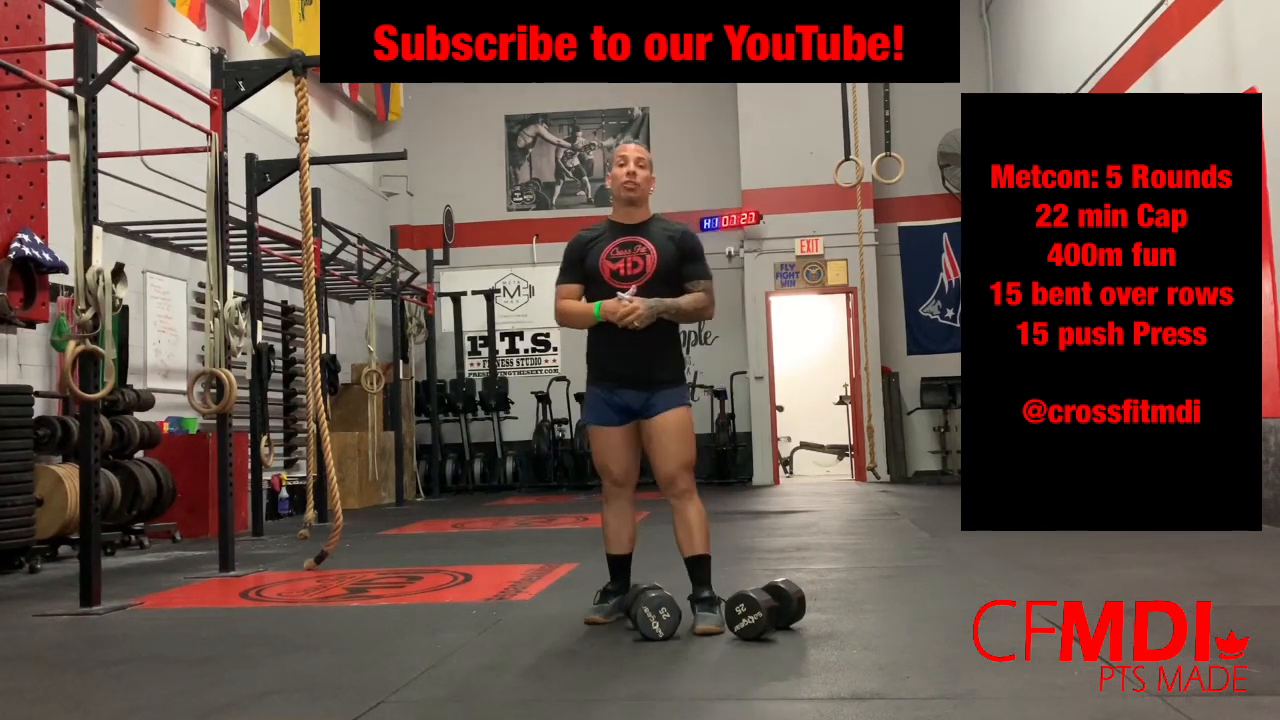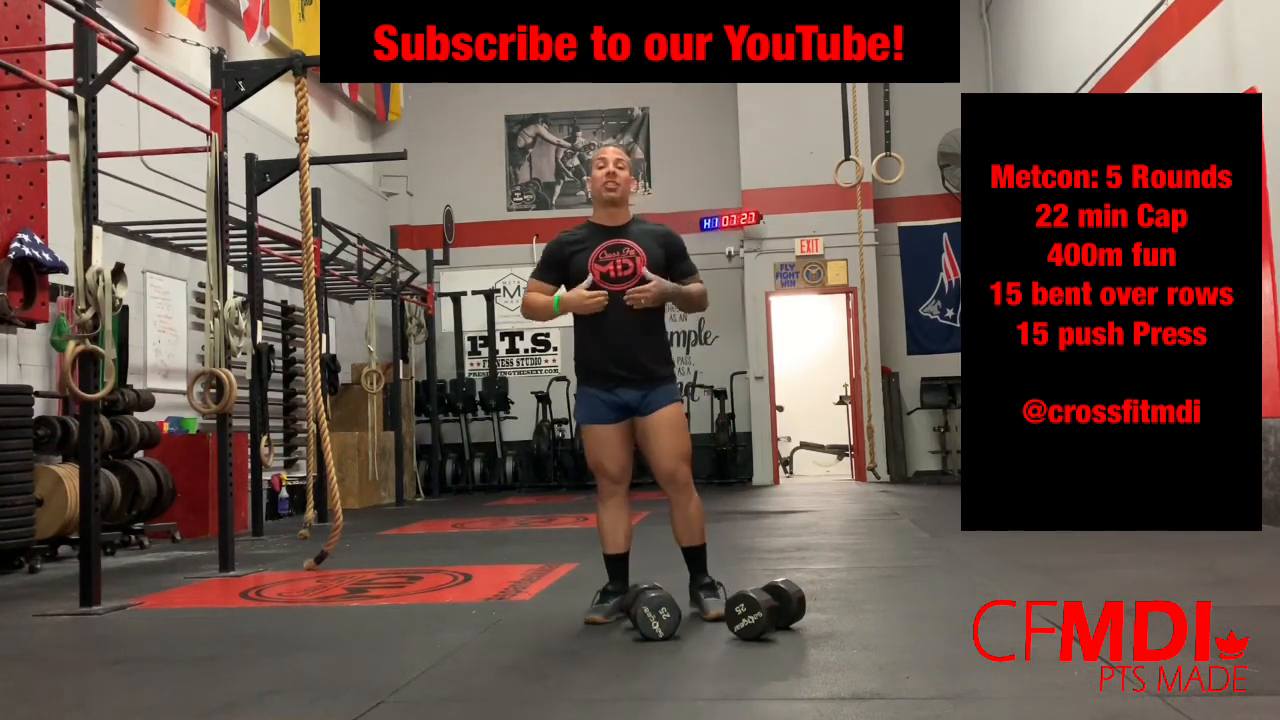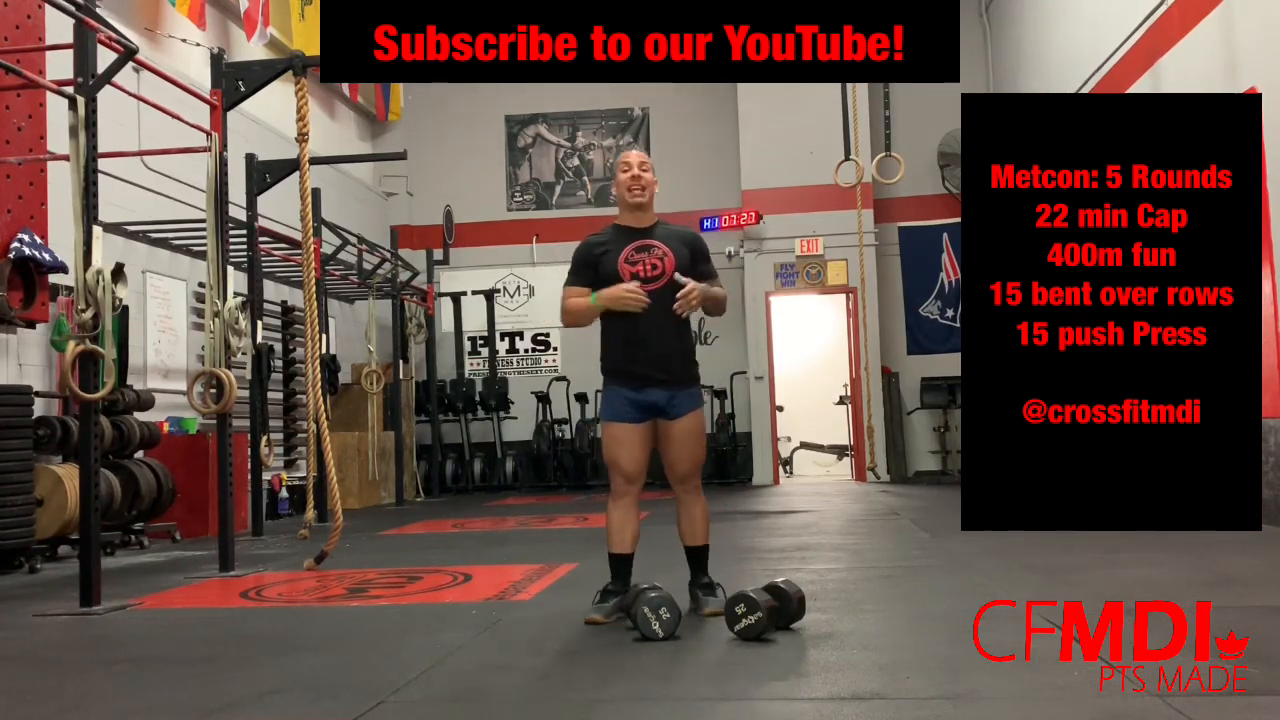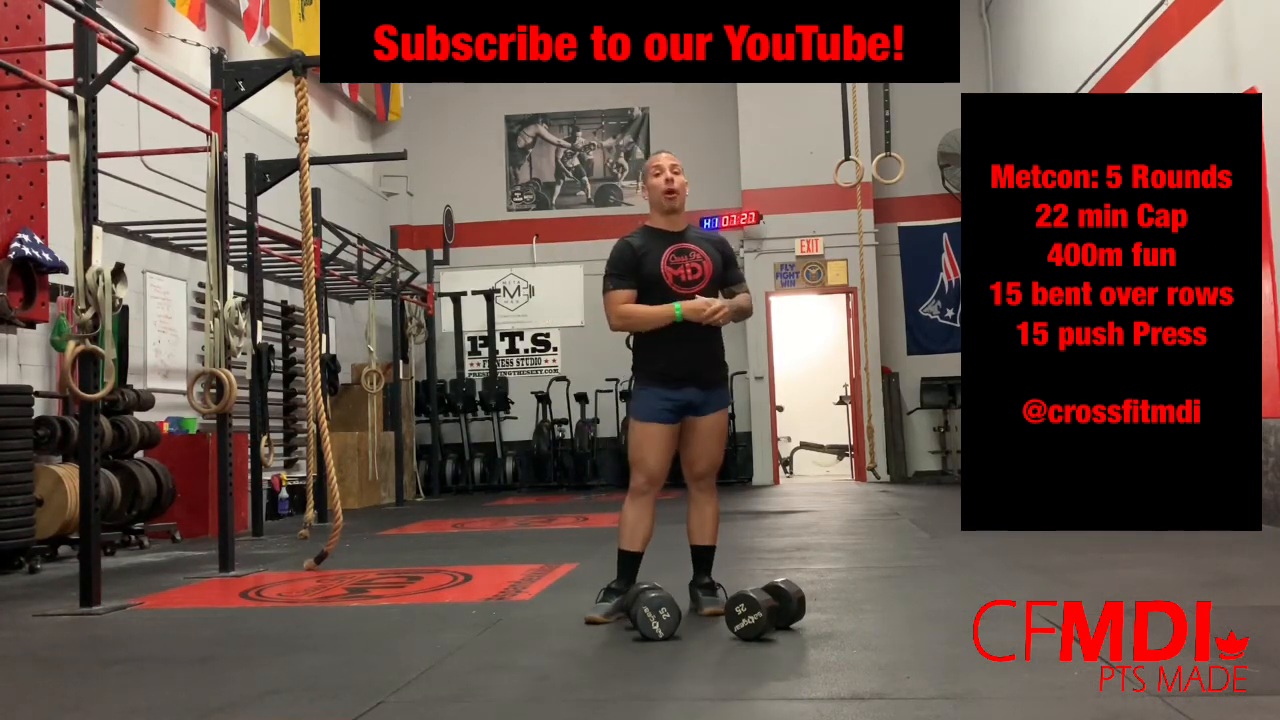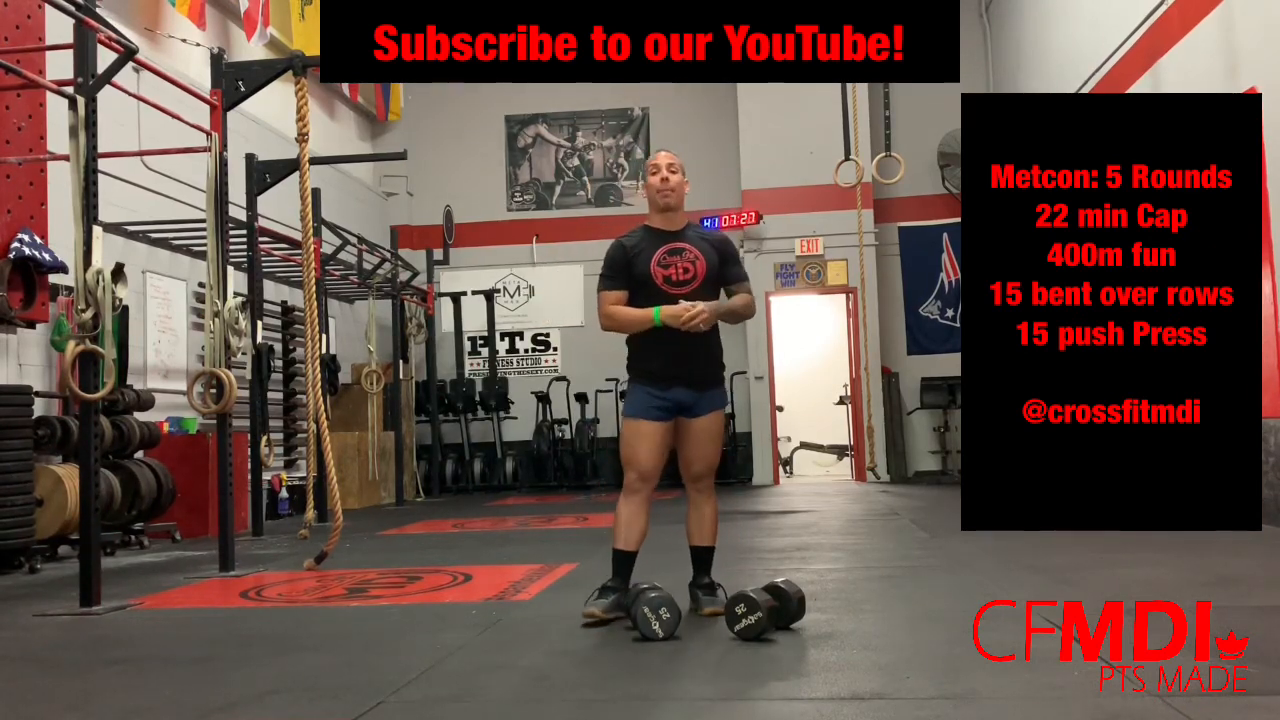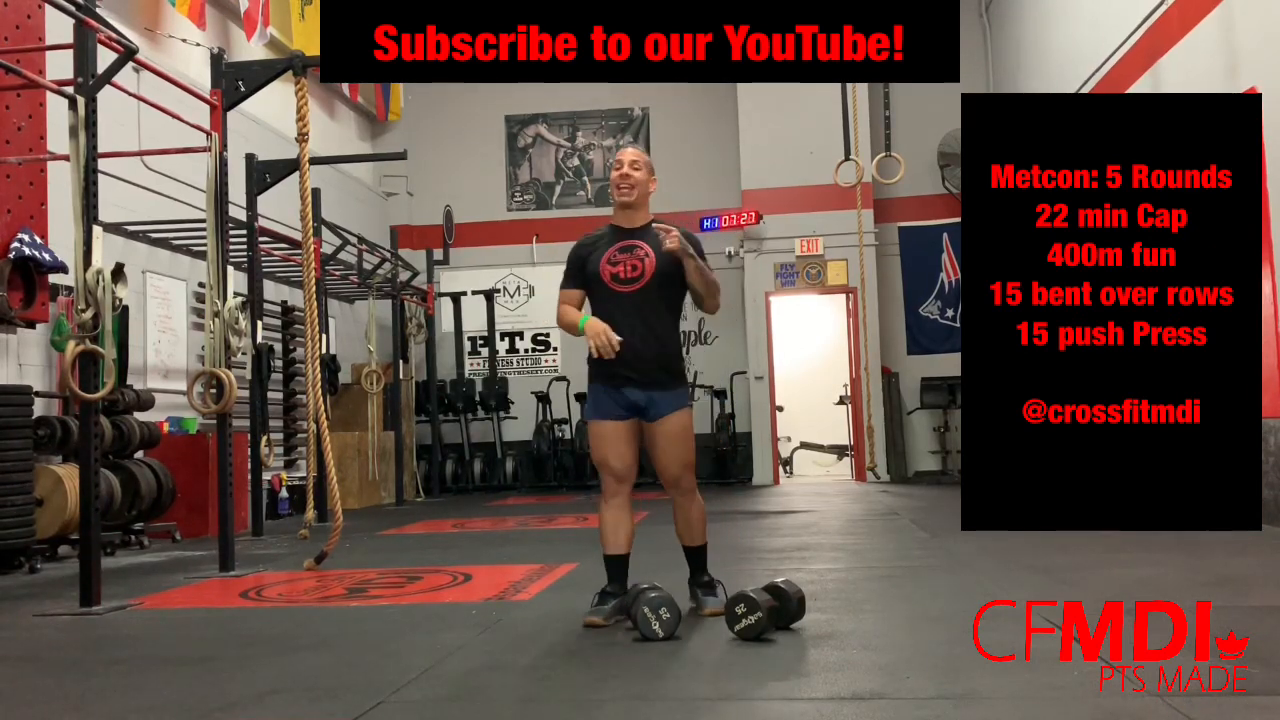
dt=0.4s
person 1, frame 1
left shoulder: (678, 238)
right shoulder: (585, 243)
left elbow: (705, 303)
right elbow: (563, 309)
left wrist: (656, 307)
right wrist: (603, 310)
left hip: (664, 385)
right hip: (606, 389)
left knee: (680, 485)
right knee: (616, 486)
left ankle: (703, 595)
right ankle: (618, 587)
person 1, frame 2
left shoulder: (661, 238)
right shoulder: (567, 245)
left elbow: (699, 299)
right elbow: (529, 306)
left wrist: (669, 290)
right wrist: (563, 300)
left hip: (656, 383)
right hip: (598, 388)
left knee: (678, 479)
right knee: (611, 485)
left ankle: (702, 581)
right ankle: (617, 587)
person 1, frame 3
left shoulder: (686, 240)
right shoulder: (595, 247)
left elbow: (720, 302)
right elbow: (569, 314)
left wrist: (702, 292)
right wrist: (606, 297)
left hip: (681, 384)
right hip: (624, 387)
left knee: (688, 482)
right knee: (624, 485)
left ankle: (701, 581)
right ankle: (618, 588)
person 1, frame 4
left shoulder: (716, 244)
right shoulder: (631, 248)
left elbow: (744, 298)
right elbow: (618, 316)
left wrist: (729, 307)
right wrist: (683, 309)
left hip: (710, 384)
right hip: (656, 386)
left knee: (703, 481)
right knee: (643, 484)
left ankle: (702, 581)
right ankle: (622, 586)
person 1, frame 5
left shoulder: (715, 243)
right shoulder: (626, 249)
left elbow: (747, 304)
right elbow: (608, 315)
left wrist: (717, 308)
right wrist: (666, 312)
left hip: (704, 384)
right hip: (649, 385)
left knee: (701, 482)
right knee: (637, 482)
left ankle: (702, 582)
right ankle: (617, 586)
person 1, frame 6
left shoulder: (676, 240)
right shoulder: (587, 248)
left elbow: (711, 304)
right elbow: (566, 309)
left wrist: (687, 257)
right wrist: (588, 322)
left hip: (665, 384)
right hip: (608, 386)
left knee: (681, 483)
right knee: (615, 485)
left ankle: (700, 578)
right ankle: (615, 590)
